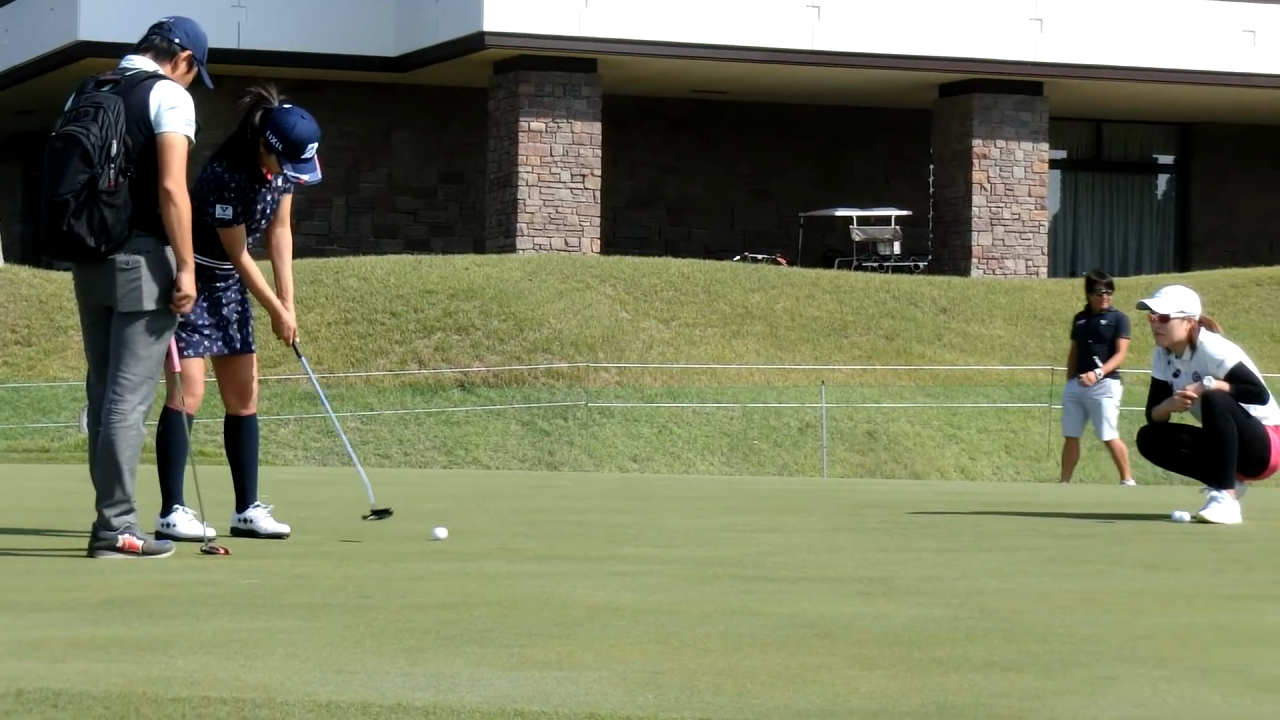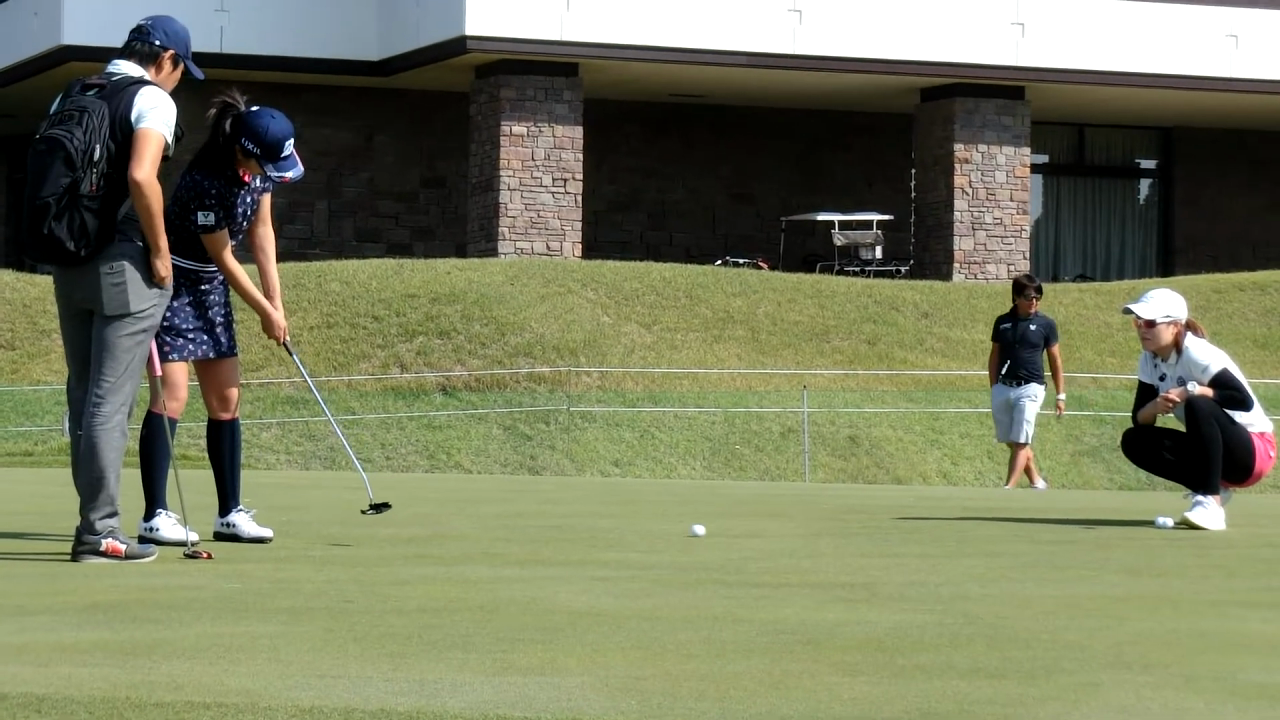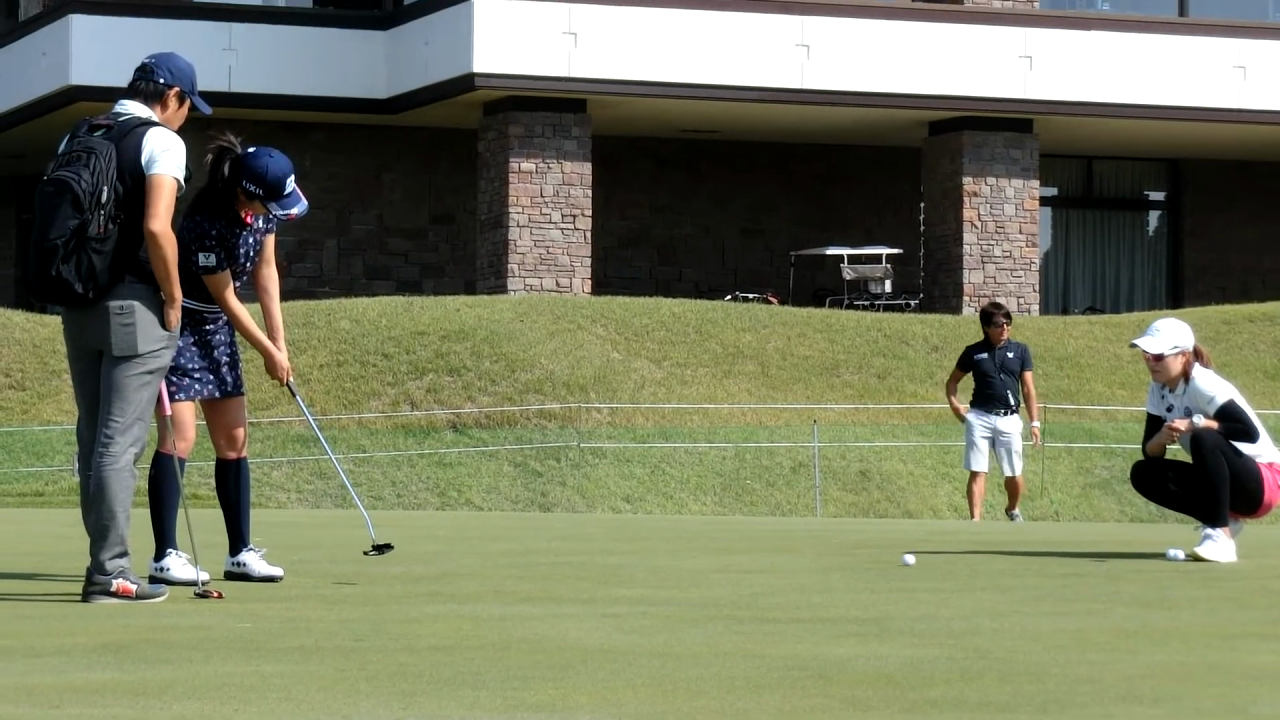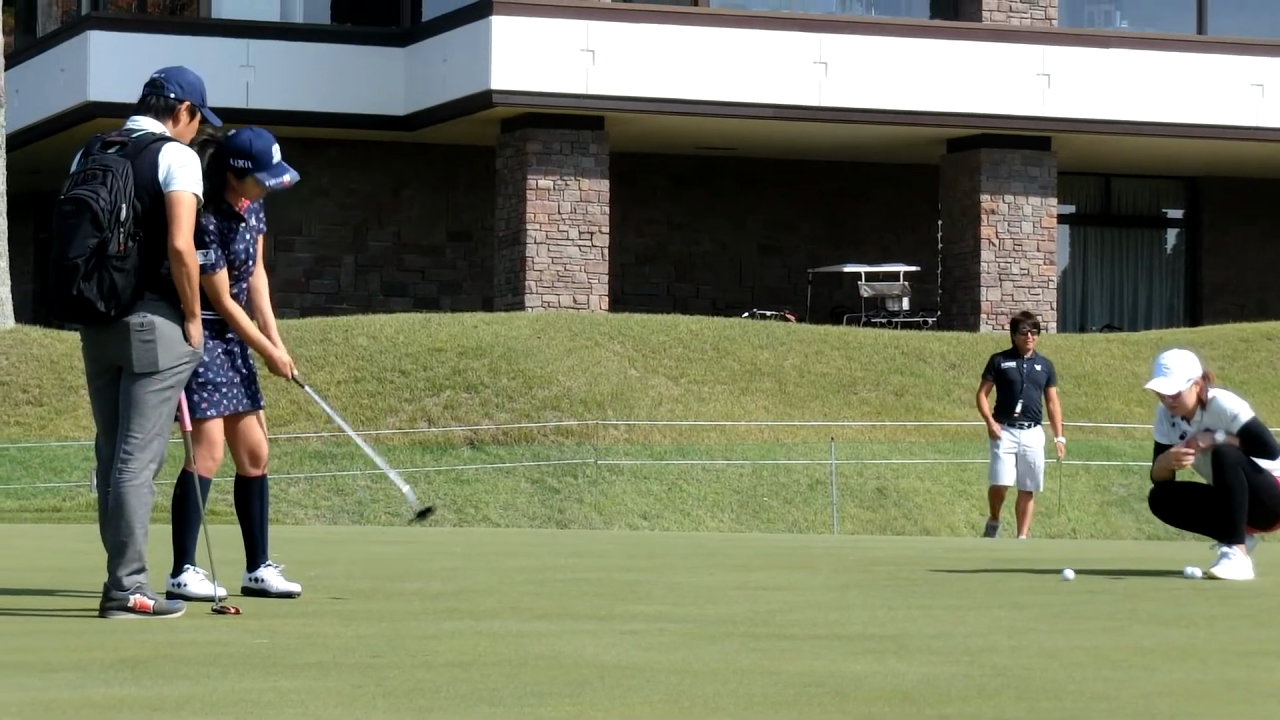
dt=0.7s
person 1, frame 1
right shoulder: (169, 94)
right elbow: (171, 185)
right wrist: (186, 268)
left hip: (88, 256)
right hip: (140, 257)
left knee: (103, 392)
right knee: (129, 397)
left ankle: (111, 517)
right ankle: (116, 527)
person 1, frame 2
left shoulder: (71, 97)
right shoulder: (152, 98)
right elbow: (141, 177)
right wrist: (160, 251)
left hip: (70, 262)
right hip: (122, 262)
left knee: (84, 396)
right knee: (109, 401)
left ankle: (94, 520)
right ankle: (99, 531)
person 1, frame 3
right shoulder: (161, 139)
right elbow: (156, 228)
right wrist: (173, 300)
left hip: (79, 304)
right hip: (131, 303)
left knee: (93, 438)
right knee: (119, 441)
left ankle: (106, 560)
right ankle: (109, 571)
person 1, frame 4
left shoulder: (90, 155)
right shoulder: (176, 155)
right elbow: (180, 246)
right wrist: (193, 316)
left hip: (97, 321)
right hip: (152, 321)
left knee: (112, 454)
right knee: (138, 457)
left ankle: (123, 577)
right ankle: (126, 588)
person 2, frame 1
left shoulder: (282, 167)
right shoulder: (224, 175)
left elbow: (279, 231)
right elbow: (239, 254)
left wrist: (288, 300)
right wrist: (276, 311)
left hip: (230, 284)
right hip: (191, 280)
left knee: (244, 396)
right knee: (188, 393)
left ankle: (247, 509)
right ankle: (172, 512)
person 2, frame 2
left shoulder: (260, 167)
right shoulder: (205, 181)
left elbow: (261, 229)
right elbow: (224, 257)
left wrist: (277, 300)
right wrist: (265, 311)
left hip: (212, 287)
right hip: (174, 284)
left knee: (226, 400)
right knee: (172, 397)
left ankle: (230, 513)
right ankle: (154, 516)
person 2, frame 3
left shoulder: (264, 208)
right shoulder: (207, 222)
left elbow: (265, 269)
right elbow: (227, 298)
left wrist: (280, 341)
right wrist: (269, 353)
left hip: (217, 327)
right hip: (179, 324)
left knee: (234, 439)
right knee: (180, 436)
left ankle: (241, 552)
right ankle: (165, 556)
person 2, frame 4
left shoulder: (254, 205)
right shoulder: (206, 219)
right elbow: (223, 300)
left wrist: (274, 336)
right wrist: (268, 351)
left hip: (233, 338)
right hip: (197, 336)
left knee: (255, 453)
right knee: (208, 452)
left ankle: (258, 568)
right ankle: (182, 572)
person 3, frame 1
left shoulder: (1213, 349)
right shoulder: (1162, 356)
left elbow: (1260, 394)
right elbow: (1153, 416)
left wrist: (1207, 384)
right wrist: (1169, 404)
right hip: (1227, 446)
left knee: (1215, 400)
right knee: (1149, 438)
left ankle: (1226, 498)
right ankle: (1229, 483)
person 3, frame 2
left shoulder: (1197, 353)
right shoulder: (1149, 359)
left elbow: (1245, 401)
right elbow: (1139, 419)
left wrist: (1190, 389)
right wrist: (1154, 407)
right hip: (1213, 450)
left knee: (1198, 405)
right knee: (1133, 441)
left ankle: (1211, 504)
right ankle: (1212, 489)
person 3, frame 3
left shoulder: (1203, 384)
right shoulder: (1159, 390)
left elbow: (1250, 432)
right elbow: (1150, 453)
left wrist: (1195, 422)
right wrist: (1160, 438)
right hip: (1222, 482)
left knee: (1204, 439)
right knee: (1143, 473)
left ankle: (1221, 537)
right ankle: (1225, 521)
person 3, frame 4
left shoulder: (1222, 404)
right shoulder: (1165, 415)
right elbow: (1160, 480)
left wrist: (1217, 438)
right wrist: (1165, 462)
right hip: (1232, 501)
left knee: (1225, 453)
right knee: (1161, 498)
left ankle: (1238, 555)
right ankle: (1239, 538)
person 4, frame 1
left shoulder: (1118, 319)
right shoulder: (1079, 319)
left elbow: (1120, 354)
left wrist: (1097, 373)
right wrist: (1069, 382)
left hip: (1104, 385)
right hip: (1076, 385)
left knee: (1108, 436)
right knee: (1071, 437)
left ankle: (1128, 481)
right ankle: (1064, 484)
person 4, frame 2
left shoulder: (1046, 324)
right shoulder: (1002, 322)
left elbow: (1055, 361)
right elbow: (994, 357)
left wrist: (1060, 394)
right wrist: (993, 387)
left hip: (1030, 389)
right hip: (1003, 388)
left knee: (1020, 442)
right knee: (1011, 442)
left ankle: (1008, 489)
right ankle: (1037, 482)
person 4, frame 3
left shoulder: (1020, 351)
right shoulder: (973, 352)
left elbow: (1028, 388)
right elbow: (952, 381)
left wrist: (1035, 421)
right wrist: (955, 405)
left hip: (1010, 420)
right hip: (980, 418)
left knee: (1014, 474)
right knee: (977, 472)
left ankle: (1013, 510)
right ankle: (975, 521)
person 4, frame 4
left shoulder: (1045, 365)
right shoulder: (999, 360)
left elbow: (1052, 403)
right elbow: (981, 395)
left wrist: (1059, 437)
right wrist: (990, 422)
left hip: (1033, 433)
right hip: (1005, 432)
left knee: (1028, 491)
right knee: (1000, 484)
left ankle: (1022, 538)
right ankle: (993, 520)
